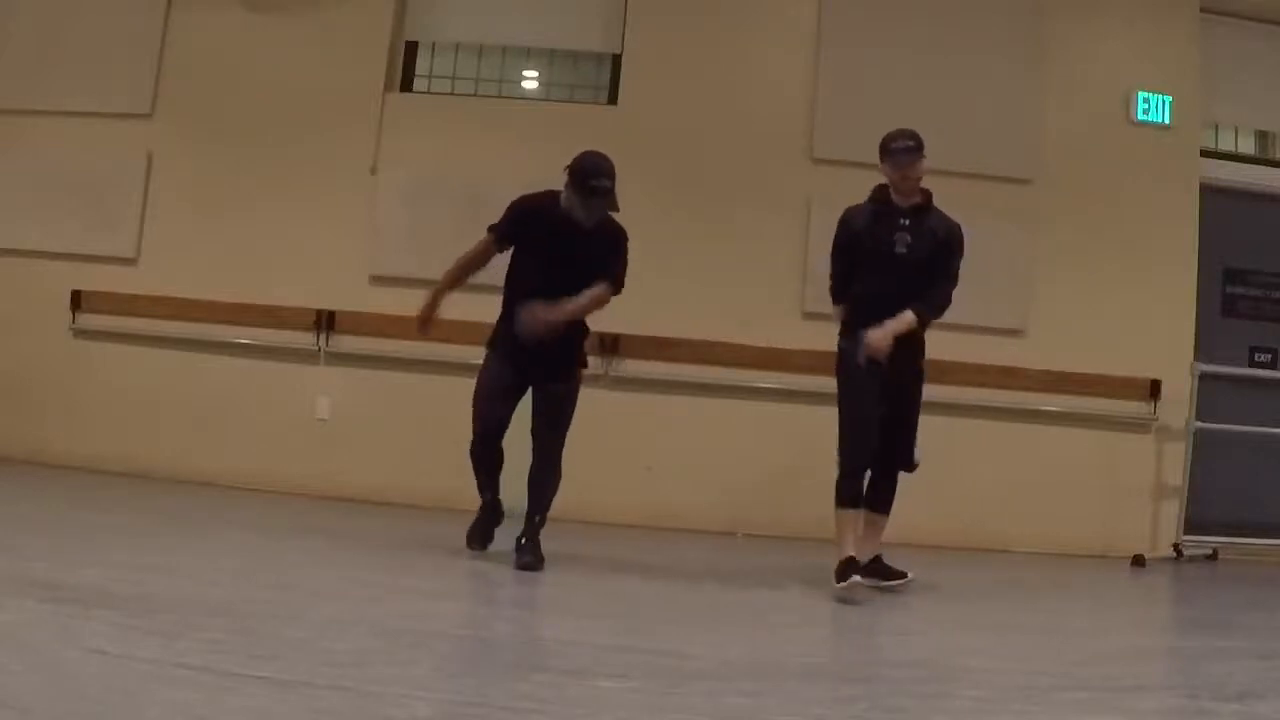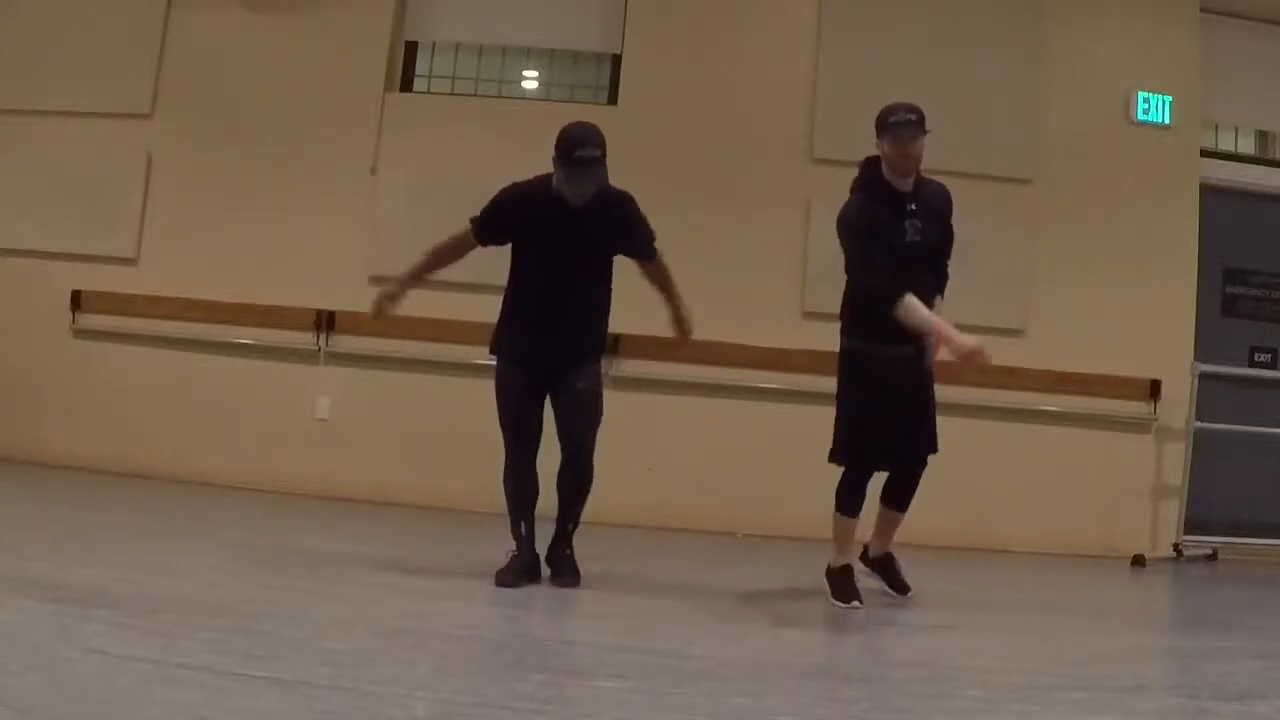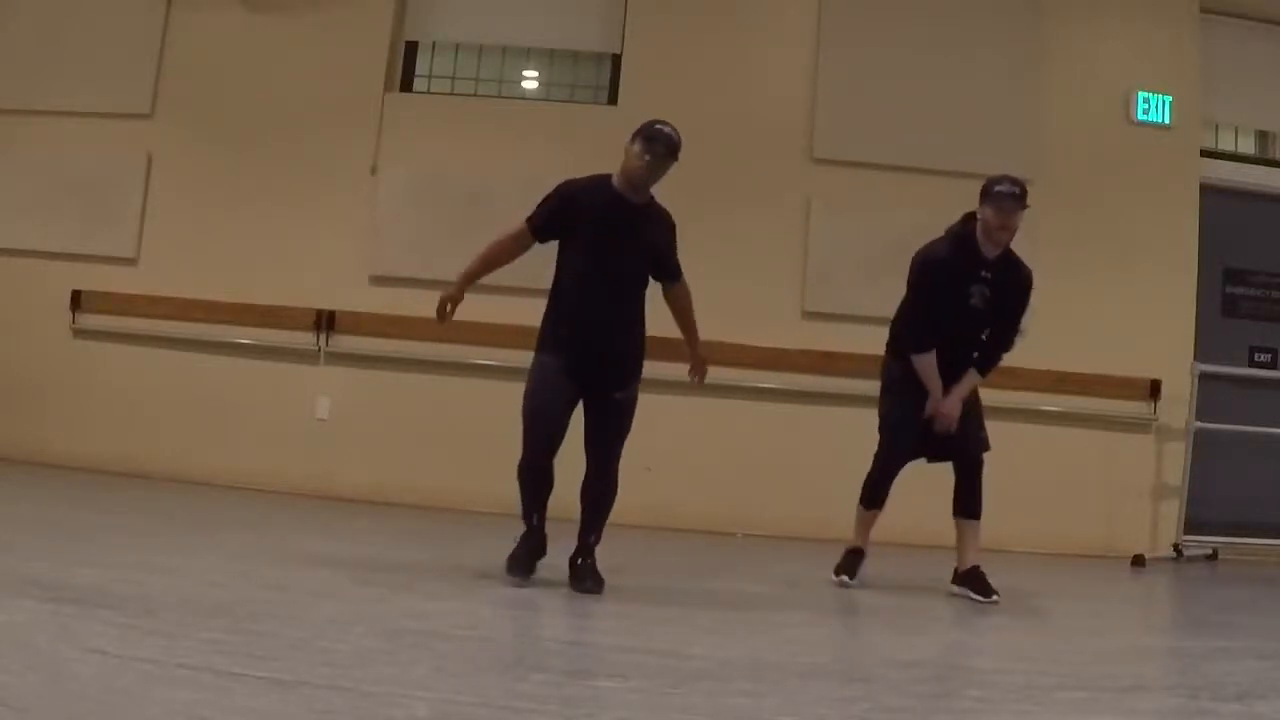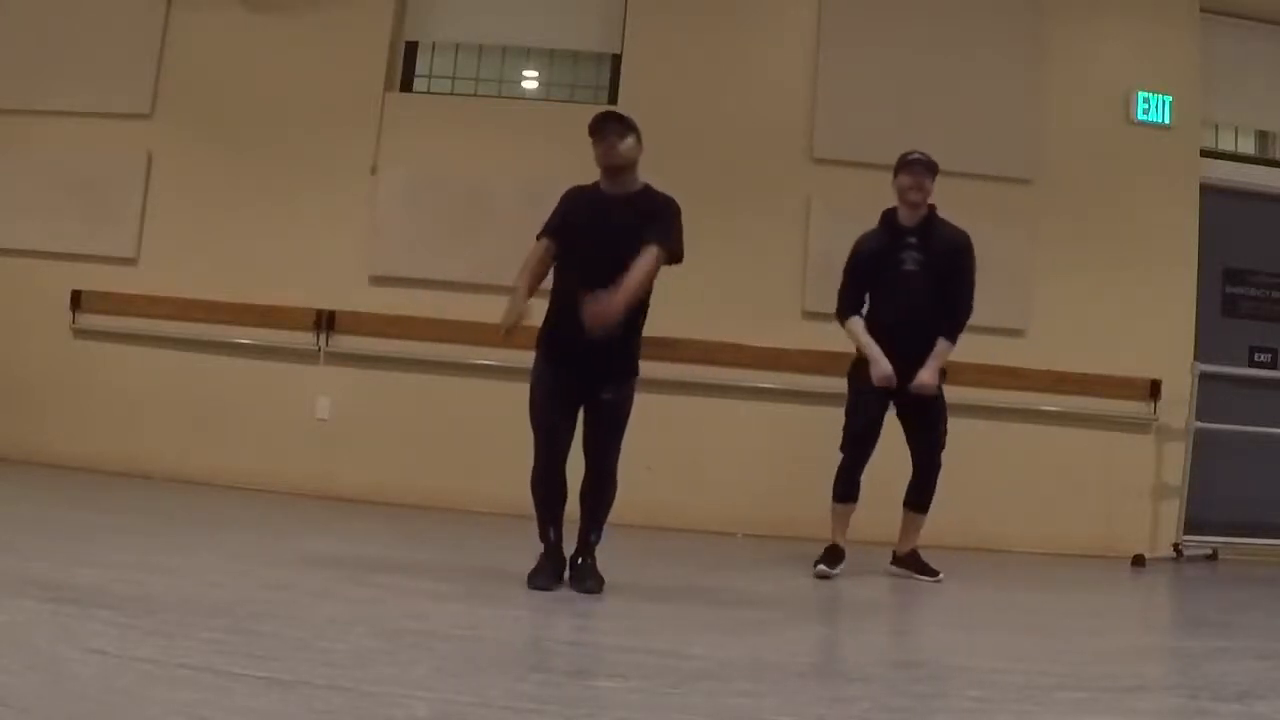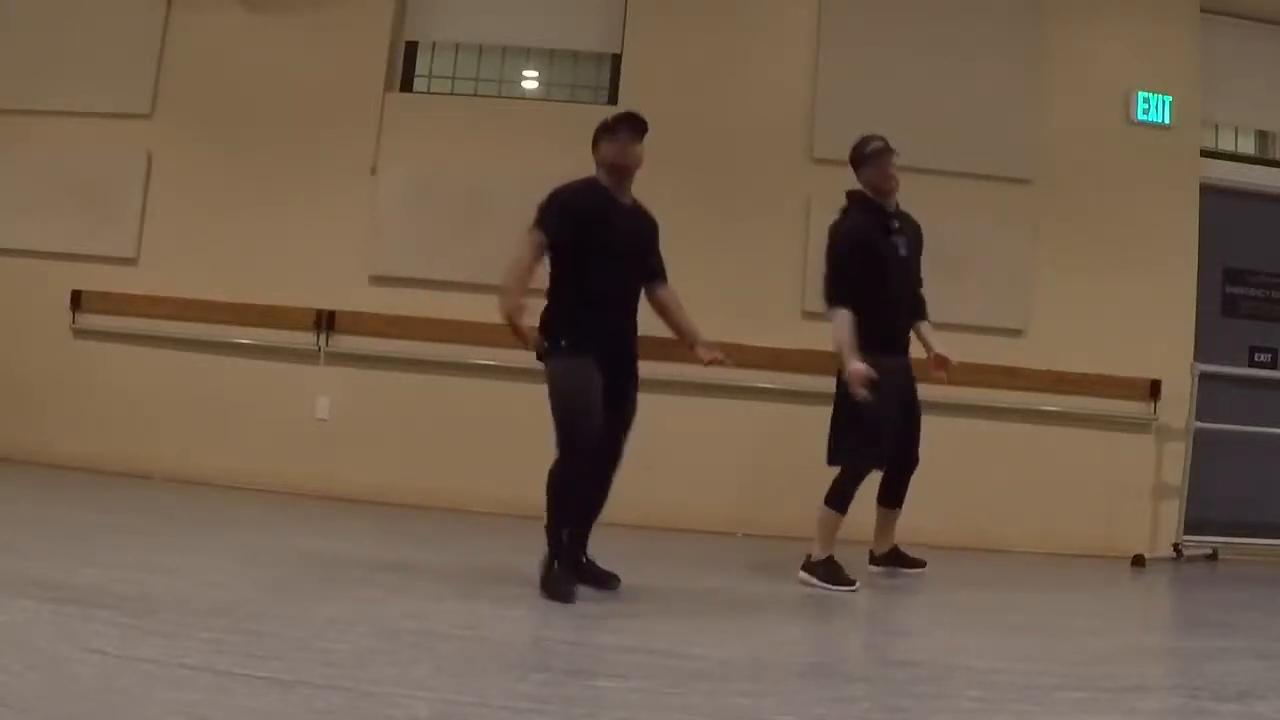
dt=1s
person 1, frame 1
left shoulder: (612, 237)
right shoulder: (530, 210)
left elbow: (602, 291)
right elbow: (485, 250)
left wrist: (557, 313)
right wrist: (439, 294)
left hip: (563, 356)
right hip: (508, 347)
left knee: (548, 449)
right knee: (485, 432)
left ankle: (530, 536)
right ankle: (490, 506)
person 1, frame 2
left shoulder: (617, 208)
right shoulder: (520, 200)
left elbow: (650, 259)
right elbow: (465, 241)
left wrist: (676, 307)
right wrist: (404, 283)
left hip: (580, 356)
right hip: (518, 351)
left knee: (579, 453)
right knee: (520, 453)
left ankle: (562, 547)
right ankle: (524, 552)
person 1, frame 3
left shoulder: (659, 223)
right shoulder: (577, 195)
left elbow: (674, 286)
right elbow: (519, 239)
left wrist: (695, 347)
right wrist: (462, 282)
left hip: (620, 362)
right hip: (559, 350)
left knee: (604, 464)
right knee: (537, 447)
left ankle: (585, 556)
right ankle: (534, 532)
person 1, frame 4
left shoulder: (660, 209)
right shoulder: (575, 201)
left elbow: (650, 260)
right elbow: (543, 250)
left wrist: (618, 300)
right wrist: (519, 298)
left hip: (614, 358)
right hip: (557, 350)
left knee: (601, 461)
right knee: (548, 456)
left ankle: (586, 556)
right ankle: (550, 552)
person 1, frame 5
left shoulder: (645, 222)
right shoulder: (572, 199)
left elbow: (658, 288)
right elbow: (534, 245)
left wrist: (694, 340)
right wrist: (512, 293)
left hip: (619, 353)
right hip: (570, 344)
left knee: (605, 457)
right knee: (581, 444)
left ankle: (574, 552)
right ankle: (557, 556)
person 2, frame 1
left shoulder: (945, 230)
right shoulder: (857, 220)
left elbow: (939, 297)
left wrist: (892, 330)
left hip: (906, 355)
right hip: (859, 352)
left knee: (890, 459)
right knee: (857, 452)
left ankle: (869, 555)
right ankle: (847, 555)
person 2, frame 2
left shoulder: (938, 199)
right shoulder: (860, 211)
right elbow: (884, 287)
left wrist: (935, 334)
right wrist: (949, 334)
left hip: (914, 349)
right hip: (869, 349)
left knee: (913, 456)
right knee: (862, 460)
left ankle: (878, 550)
right ankle: (840, 564)
person 2, frame 3
left shoulder: (1017, 277)
right shoulder: (937, 257)
left elbow: (998, 343)
right elbow: (916, 332)
left wrist: (955, 395)
right wrist: (934, 391)
left hip: (959, 374)
right hip: (907, 368)
left knee: (971, 461)
right knee: (891, 455)
left ankle: (967, 568)
right ankle: (856, 549)
person 2, frame 4
left shoulder: (953, 242)
right shoulder: (871, 243)
left elbow: (959, 312)
right elbow: (847, 308)
left wrist: (933, 366)
right wrist: (874, 356)
left hip: (924, 366)
right hip: (873, 365)
left knee: (929, 460)
right knee: (855, 453)
left ankle: (906, 551)
right ankle: (836, 545)
person 2, frame 5
left shoulder: (908, 226)
right shoulder: (852, 226)
right elbow: (838, 297)
left wrist: (930, 343)
right wrist: (848, 358)
left hip: (896, 360)
right hip: (868, 359)
left knee: (904, 457)
right knee: (862, 457)
left ankle: (884, 548)
right ankle: (818, 557)
